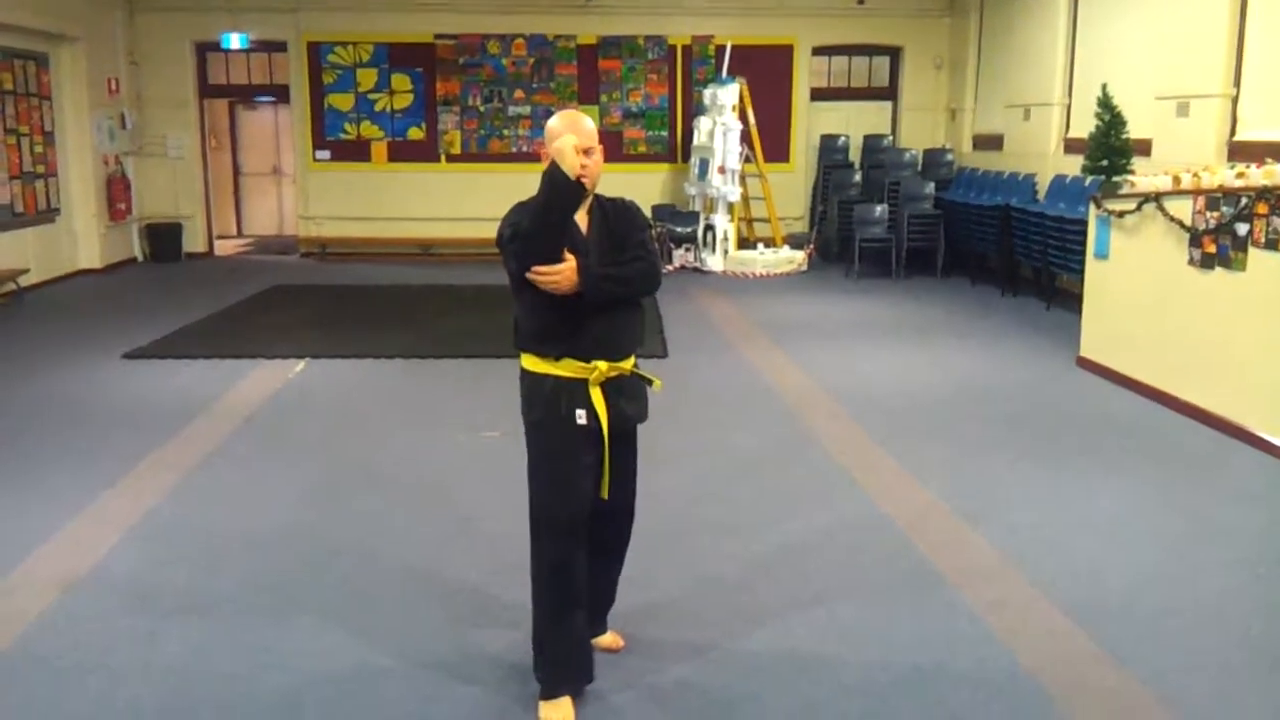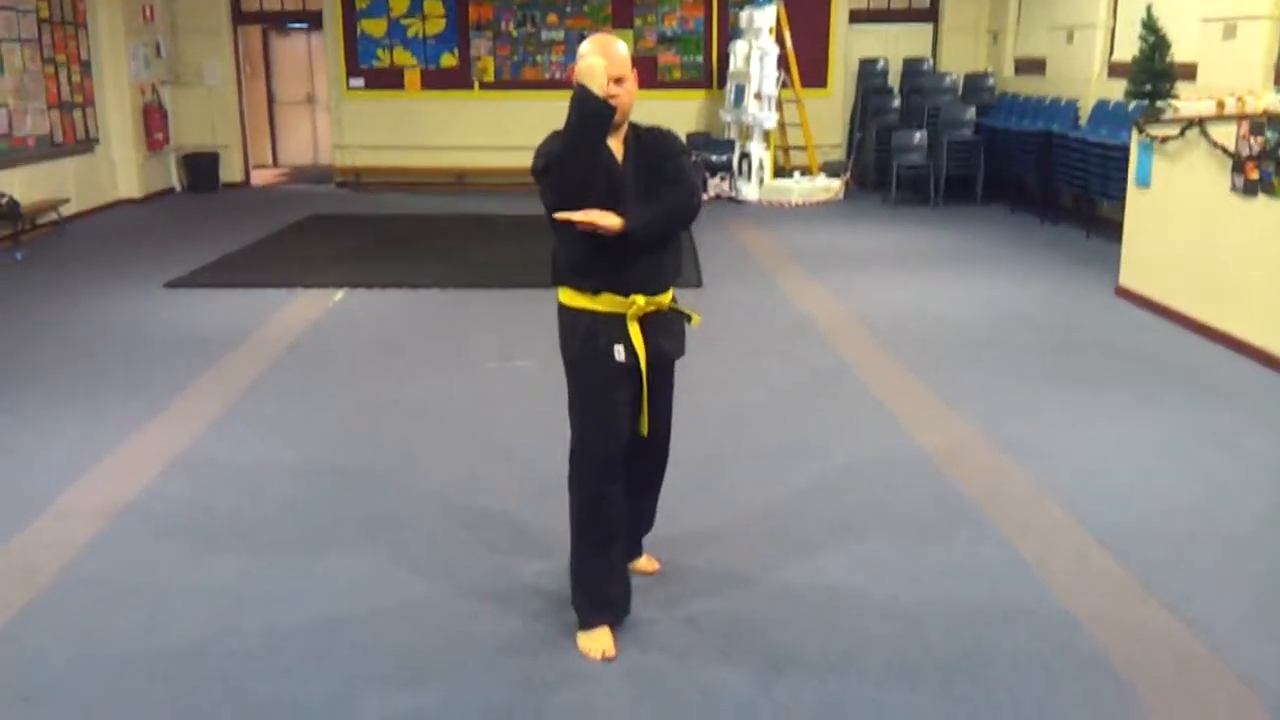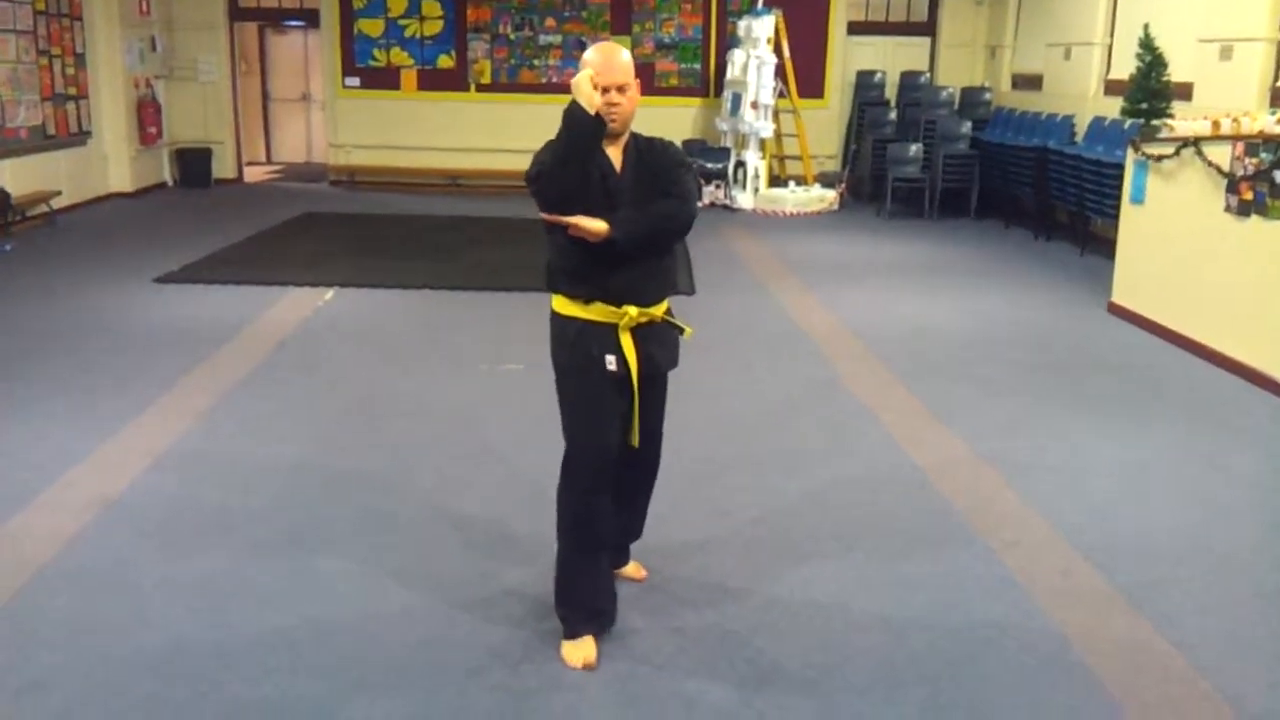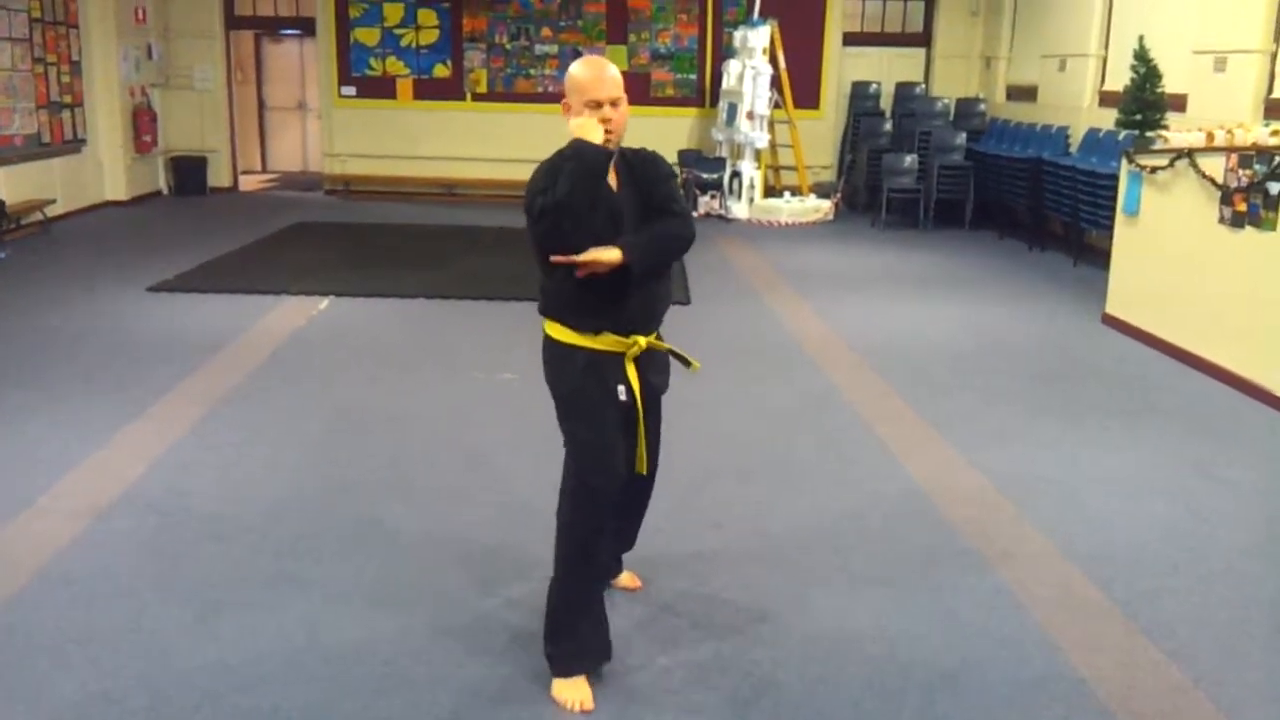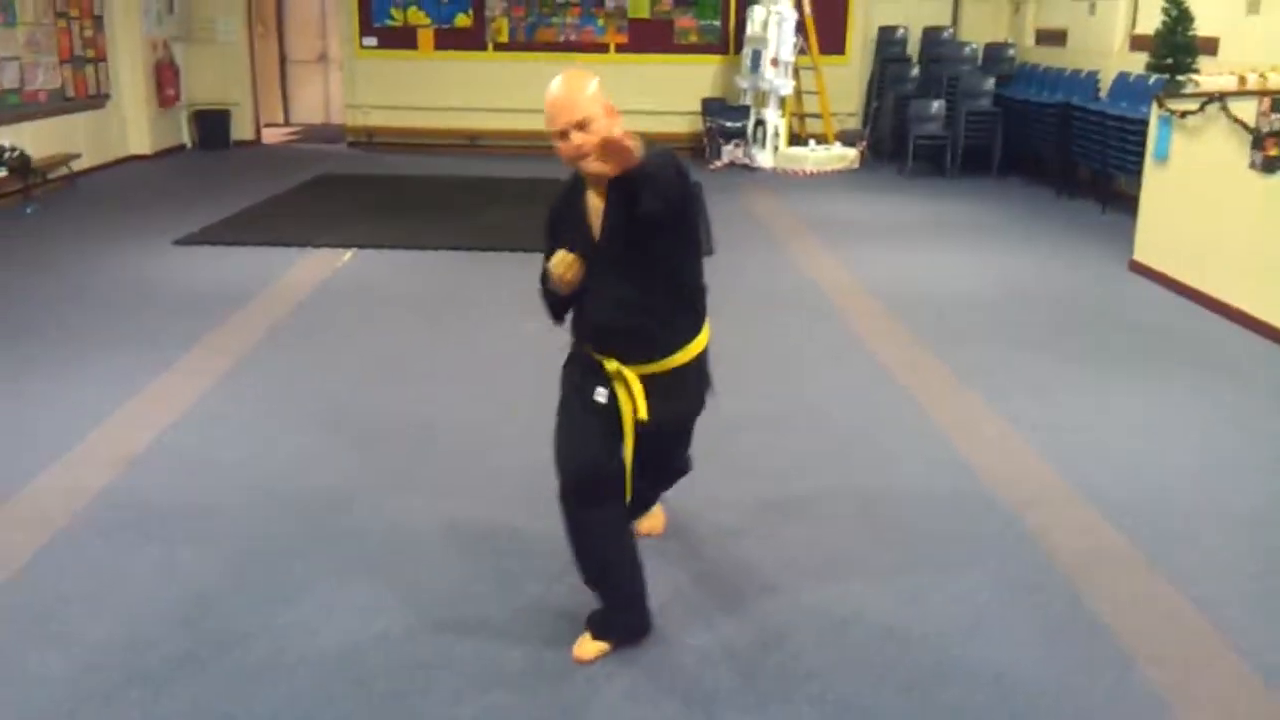
dt=1s
person 1, frame 1
left shoulder: (625, 216)
right shoulder: (526, 219)
left elbow: (648, 274)
right elbow: (536, 254)
left wrist: (584, 279)
right wrist: (560, 178)
left hip: (616, 387)
right hip: (554, 391)
left knee: (611, 516)
right knee: (558, 525)
left ankle: (590, 619)
person 1, frame 2
left shoulder: (661, 146)
right shoulder: (560, 149)
left elbow: (685, 203)
right elbow: (571, 184)
left wrist: (625, 223)
right wrist: (588, 102)
left hip: (654, 320)
right hip: (593, 325)
left knee: (648, 444)
right knee: (599, 454)
left ankle: (626, 544)
right ankle: (596, 606)
person 1, frame 3
left shoulder: (663, 158)
right shoulder: (562, 154)
left elbow: (678, 215)
right elbow: (554, 193)
left wrist: (610, 229)
right wrist: (582, 115)
left hip: (647, 329)
right hip: (584, 332)
left knee: (637, 452)
right knee: (590, 460)
left ankle: (613, 550)
right ankle: (581, 615)
person 1, frame 4
left shoulder: (649, 168)
right shoulder: (553, 177)
left elbow: (679, 230)
right elbow: (567, 235)
left wrist: (620, 254)
right wrist: (585, 152)
left hip: (640, 351)
right hip: (581, 356)
left knee: (636, 470)
right knee: (591, 485)
left ankle: (605, 562)
right ankle: (571, 654)
person 1, frame 5
left shoulder: (655, 177)
right shoulder: (566, 207)
left elbow: (658, 185)
left wrist: (632, 161)
right wrist: (559, 285)
left hip: (671, 368)
right hip: (597, 365)
left knee: (658, 463)
right knee: (583, 480)
left ankle: (640, 498)
right ankle: (621, 615)
